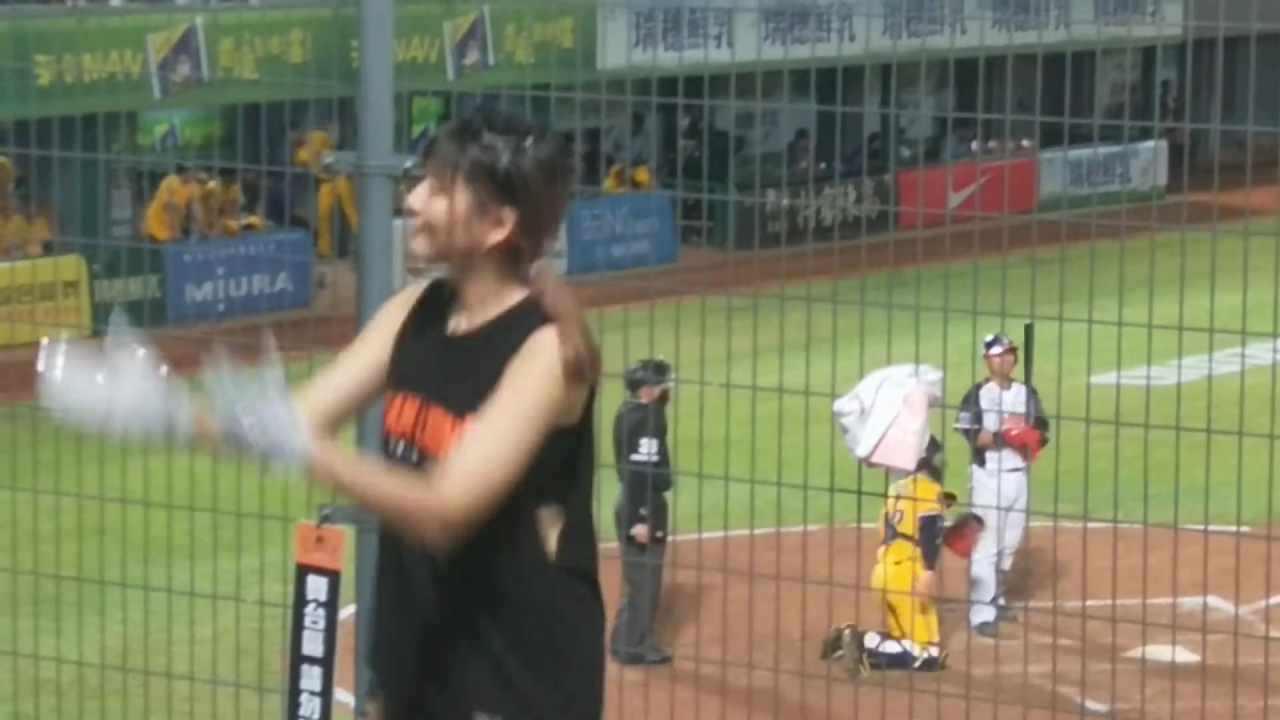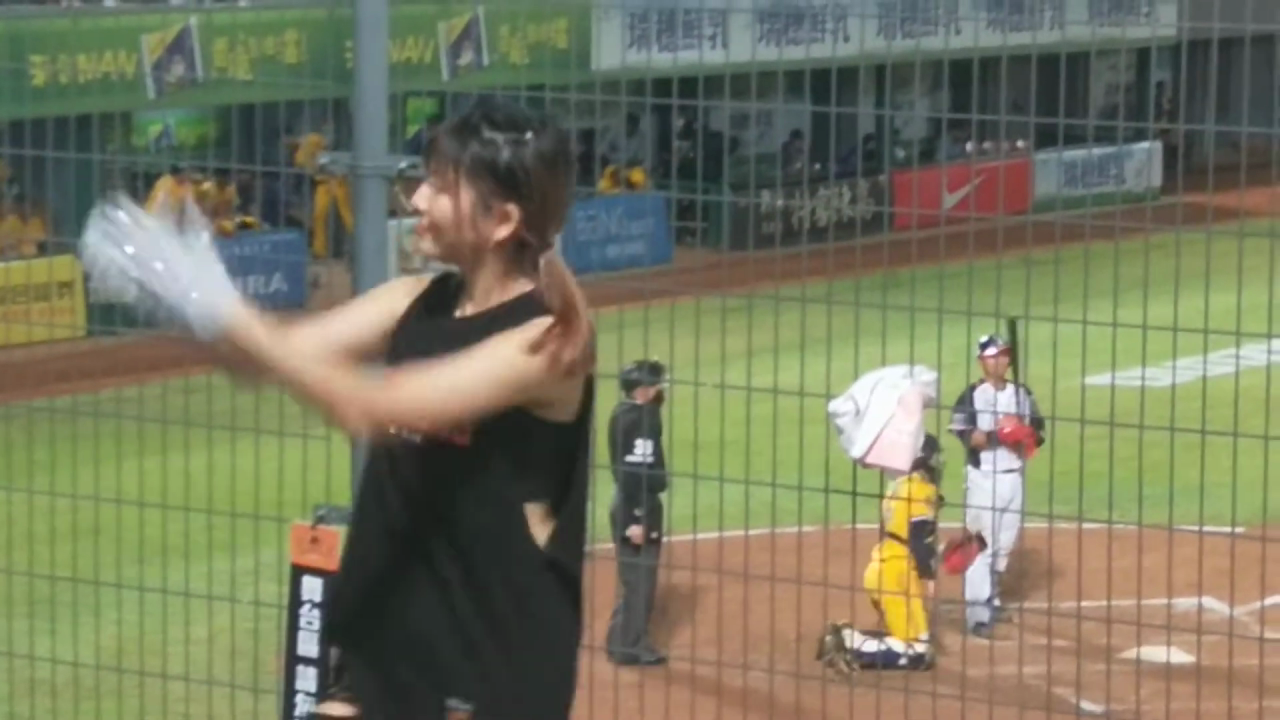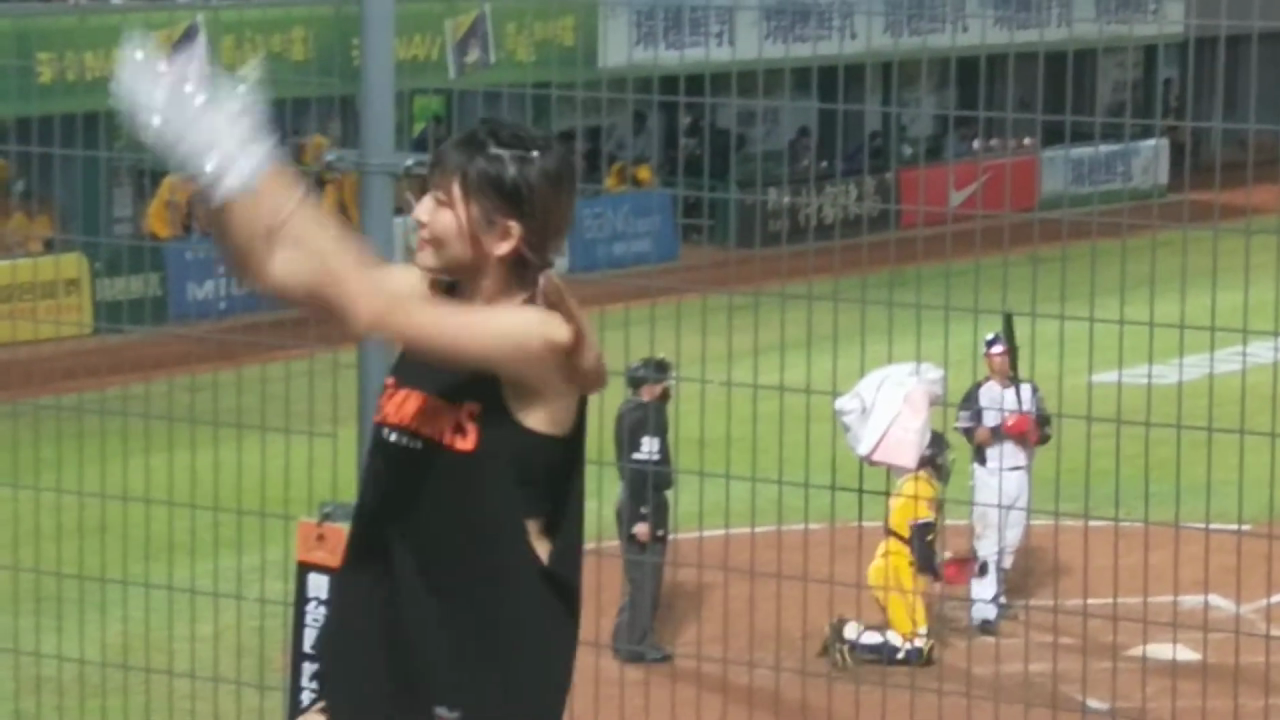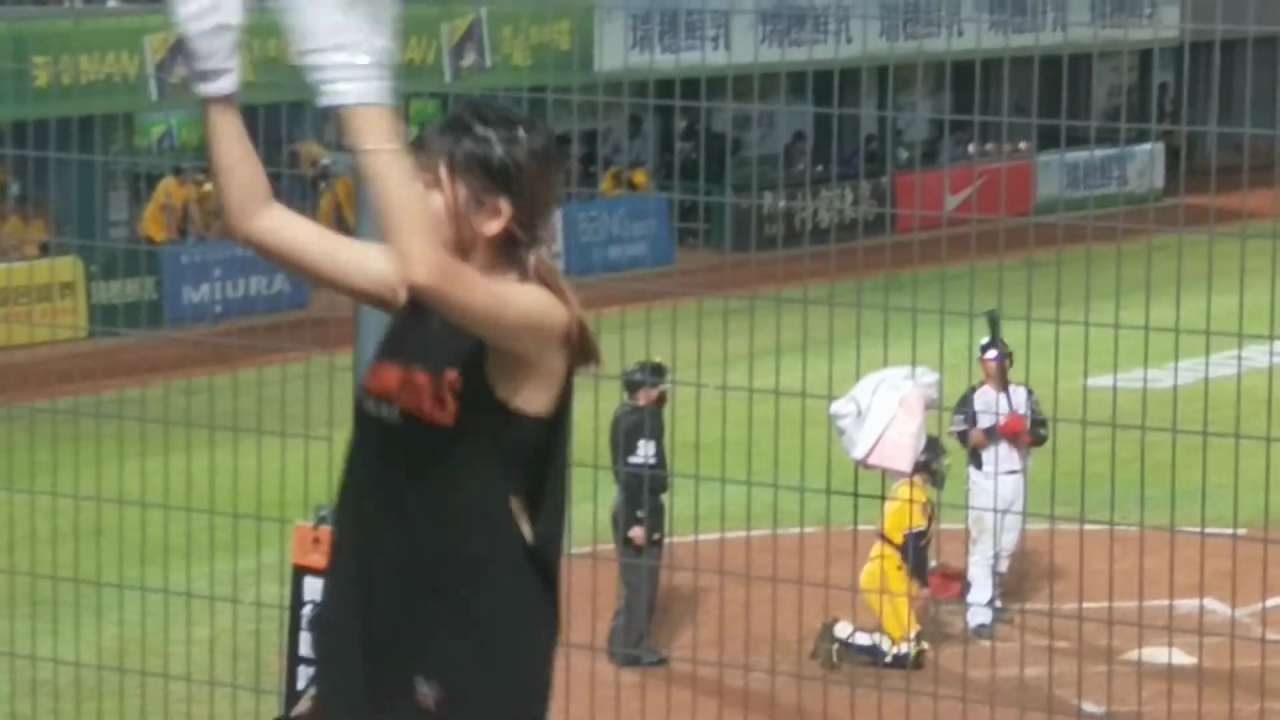
dt=0.1s
person 1, frame 1
left shoulder: (545, 351)
right shoulder: (412, 314)
left elbow: (441, 514)
right elbow: (301, 418)
left wrist: (300, 448)
right wrist: (168, 410)
right hip: (420, 658)
person 1, frame 2
left shoulder: (545, 342)
right shoulder: (419, 302)
left elbow: (376, 407)
right elbow: (289, 347)
left wrist: (221, 310)
right wrist: (178, 287)
left hip: (497, 667)
right hip: (384, 646)
person 1, frame 3
left shoulder: (543, 341)
right shoulder: (424, 298)
left elbow: (381, 314)
right elbow: (274, 267)
left wrist: (245, 164)
right wrist: (211, 157)
right hip: (374, 653)
person 1, frame 4
left shoulder: (537, 319)
right shoulder: (418, 290)
left elbow: (423, 267)
right elbow: (257, 220)
left wrist: (358, 91)
right wrist: (216, 78)
left hip: (480, 653)
right hip: (363, 641)
person 2, frame 1
left shoulder: (634, 413)
right shoulder: (638, 419)
right elbow: (634, 473)
right wrist: (640, 518)
left hip: (646, 505)
right hip: (641, 508)
left knee: (644, 578)
right knee: (642, 578)
left ankle: (632, 639)
right ankle: (632, 644)
person 2, frame 2
left shoulder: (634, 414)
right shoulder: (633, 420)
right elbow: (629, 473)
right wrist: (635, 518)
left hip: (640, 505)
right hip: (636, 508)
left knee: (640, 579)
right knee: (637, 580)
left ankle: (629, 642)
right ankle: (627, 646)
person 2, frame 3
left shoulder: (636, 411)
right shoulder: (640, 417)
right elbow: (636, 471)
right wrist: (642, 516)
left hip: (647, 502)
right hip: (643, 506)
left knee: (645, 577)
right knee: (643, 578)
left ankle: (634, 640)
right ankle: (633, 645)
person 2, frame 4
left shoulder: (633, 415)
right shoulder: (636, 421)
right elbow: (631, 474)
right wrist: (637, 519)
left hip: (642, 506)
right hip: (639, 509)
left knee: (641, 581)
right knee: (638, 582)
left ankle: (631, 643)
right ankle: (629, 648)
person 3, frame 1
left shoulder: (1027, 392)
right shoulder: (978, 394)
left elbow: (1042, 431)
right elbow: (973, 436)
left wrist: (1034, 439)
right wrist: (1006, 436)
left hip: (1019, 476)
right hip: (988, 477)
left knee: (1009, 543)
right knee: (986, 544)
left ankle: (995, 598)
right ankle: (981, 611)
person 3, frame 2
left shoulder: (1022, 393)
right shoulder: (972, 395)
left elbow: (1038, 431)
right elbow: (967, 437)
left wrist: (1028, 438)
right wrist: (1000, 435)
left hip: (1014, 477)
right hip: (983, 478)
left knee: (1004, 544)
right knee: (982, 545)
left ankle: (990, 599)
right ankle: (976, 612)
person 3, frame 3
left shoulder: (1029, 391)
right shoulder: (978, 393)
left elbow: (1046, 430)
right elbow: (972, 435)
left wrist: (1032, 433)
right wrist: (1005, 428)
left hip: (1020, 474)
right hip: (989, 476)
left knee: (1010, 542)
right knee: (987, 543)
left ankle: (996, 596)
right ankle: (982, 610)
person 3, frame 4
left shoulder: (1024, 394)
right shoulder: (973, 397)
left elbow: (1042, 432)
right elbow: (966, 438)
left wrist: (1025, 434)
right wrist: (998, 429)
left hip: (1016, 478)
right hip: (985, 480)
left knee: (1006, 546)
right knee: (983, 548)
left ankle: (992, 600)
right ankle: (978, 614)
person 4, frame 1
left shoulder: (897, 489)
right shoulder: (929, 488)
right elbow: (929, 530)
right wrist: (929, 570)
left hip: (885, 572)
right hip: (907, 573)
left knee: (906, 641)
right knee: (930, 656)
left ankle: (848, 638)
right ankle: (865, 647)
person 4, frame 2
left shoulder: (897, 486)
right shoulder: (922, 488)
right elbow: (919, 536)
right wrist: (928, 577)
left hip: (877, 570)
right hip: (896, 571)
left knee: (899, 643)
right knee: (917, 652)
left ankle: (843, 637)
right ankle: (848, 644)
person 4, frame 3
left shoulder: (908, 483)
right shoulder: (924, 487)
right elbow: (921, 538)
left wrist: (937, 563)
right wrist: (934, 575)
left hip: (888, 568)
right hip: (896, 571)
left knee: (921, 642)
right knee: (918, 648)
left ankle: (848, 634)
right ankle: (847, 635)
person 4, frame 4
left shoulder: (904, 488)
right shoulder: (917, 493)
right elbow: (914, 545)
left wrist: (926, 573)
right wrist: (923, 583)
left hip: (882, 571)
right hip: (886, 575)
left knee: (917, 646)
right knee: (905, 651)
left ankle: (842, 635)
right ankle: (838, 634)
